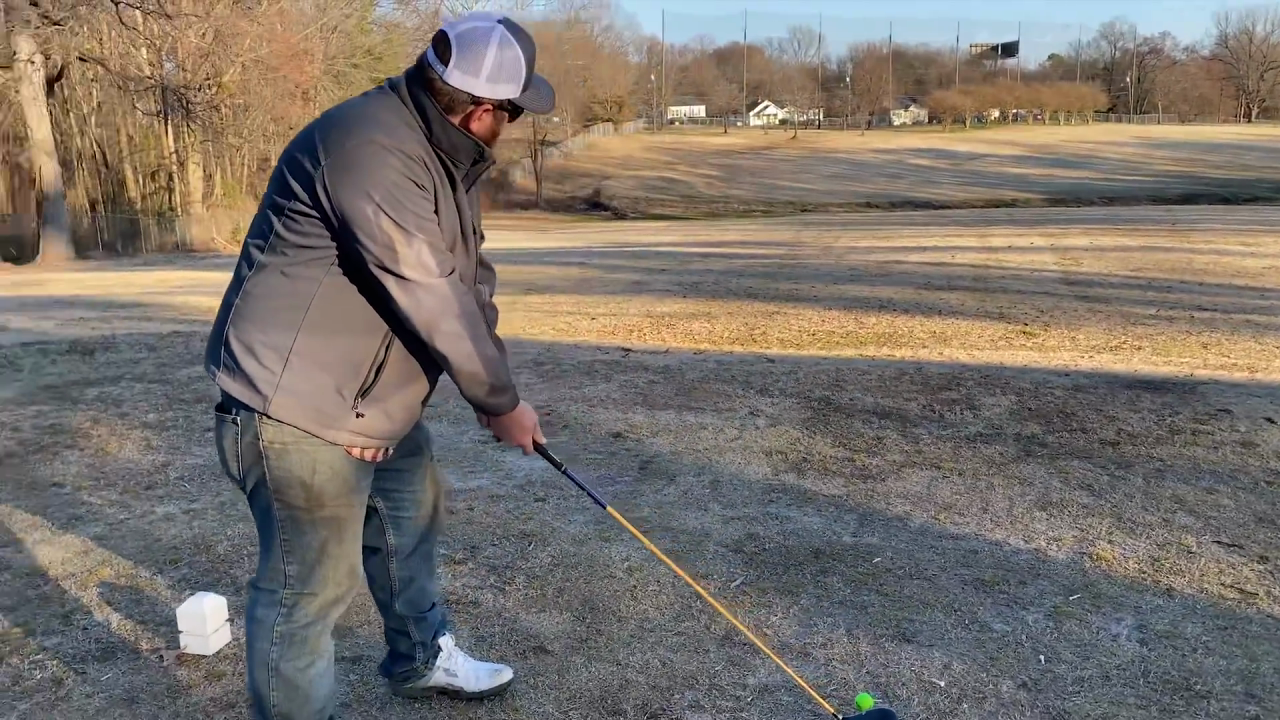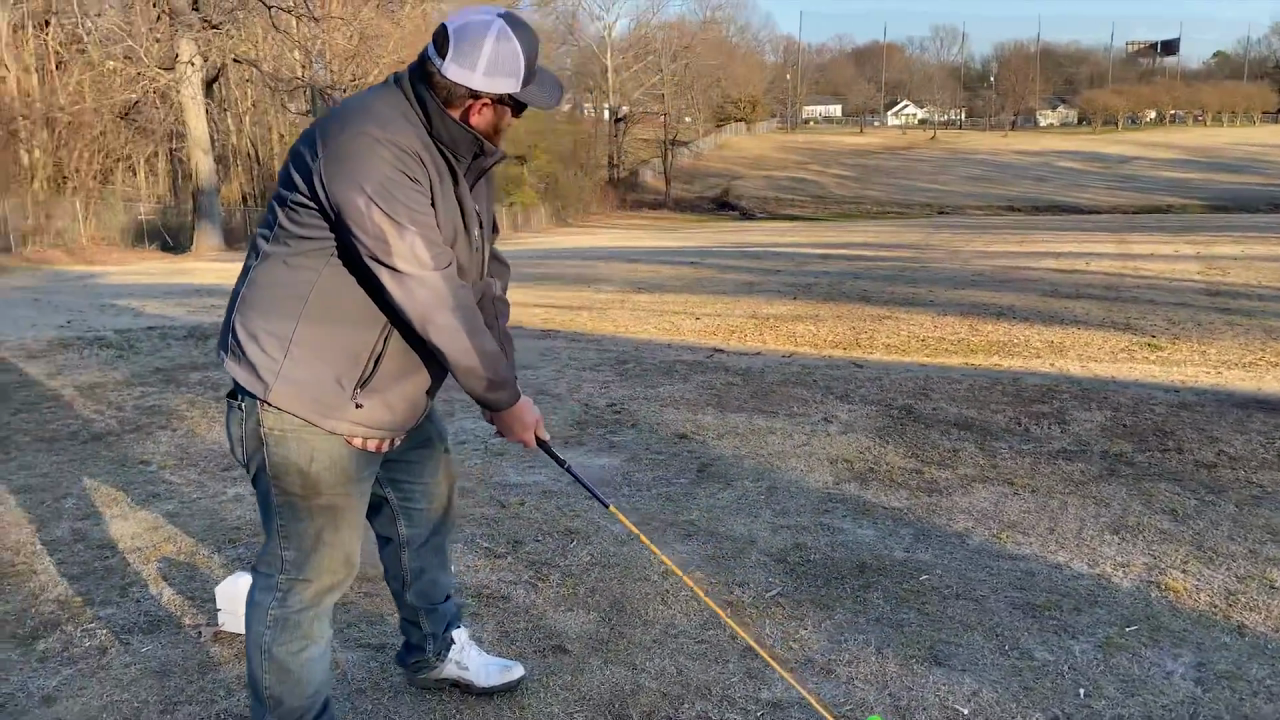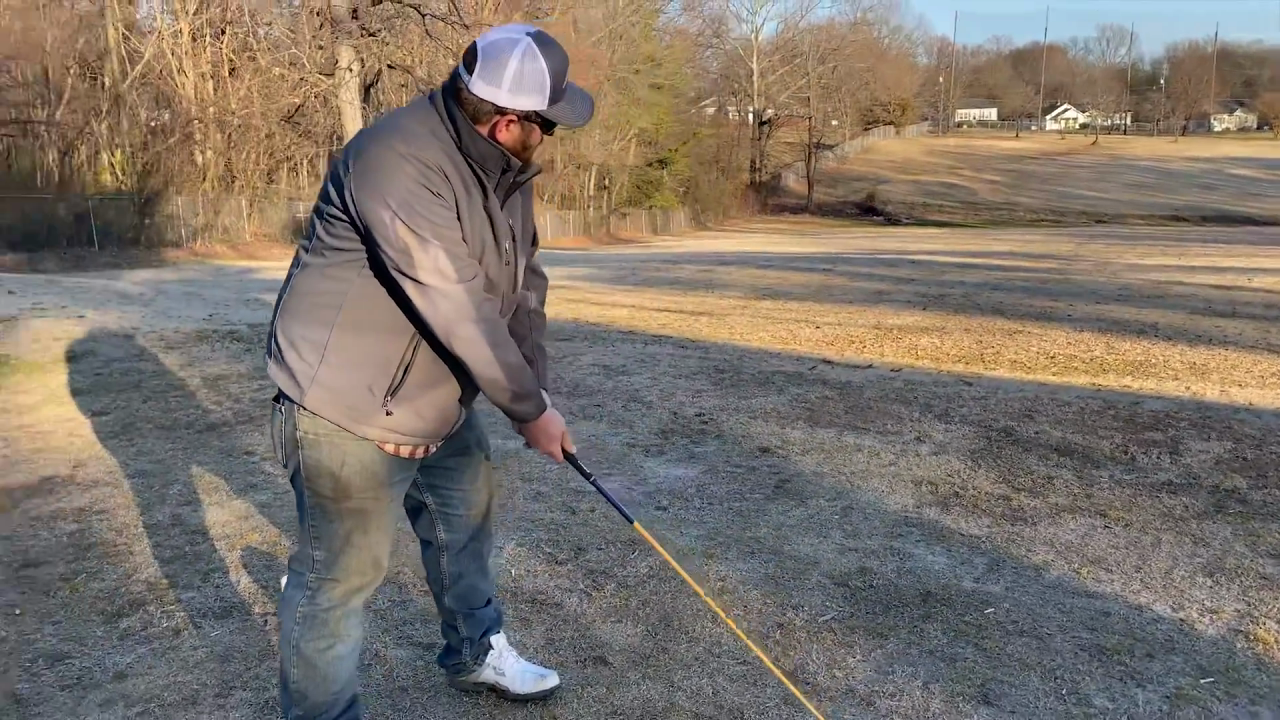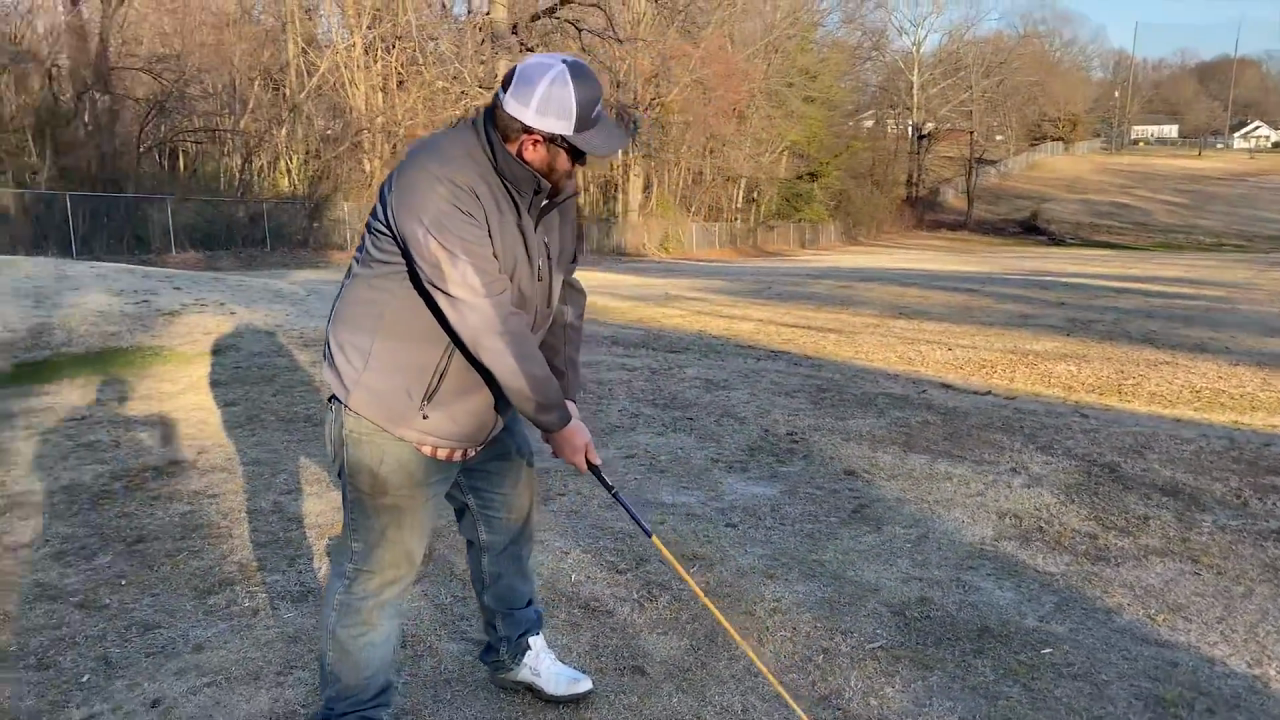
dt=0.5s
person 1, frame 1
left shoulder: (442, 149)
right shoulder: (372, 149)
left elbow: (469, 280)
right elbow: (432, 303)
left wrist: (494, 389)
right wrist: (502, 402)
left hip: (376, 398)
right hip: (300, 409)
left knee: (410, 524)
right knee: (308, 587)
left ankle: (420, 658)
person 1, frame 2
left shoulder: (458, 146)
right shoulder: (369, 143)
left elbow: (482, 271)
right elbow: (429, 297)
left wrist: (501, 377)
right wrist: (503, 396)
left hip: (393, 392)
right hip: (310, 401)
left knee: (423, 516)
right knee: (308, 574)
left ankle: (435, 649)
person 1, frame 3
left shoulder: (504, 165)
right shoulder: (400, 161)
left elbow: (522, 279)
right elbow: (460, 313)
left wrist: (535, 386)
right wrist: (530, 409)
left hip: (439, 400)
right hip: (350, 408)
left knee: (465, 520)
right knee: (342, 572)
left ankle: (476, 653)
person 1, frame 4
right shoulder: (439, 181)
left elbow: (561, 294)
right elbow: (490, 324)
left wrist: (565, 395)
right wrist: (556, 421)
left hip: (487, 406)
right hip: (399, 413)
left knee: (508, 523)
right knee: (380, 567)
left ankle: (516, 650)
